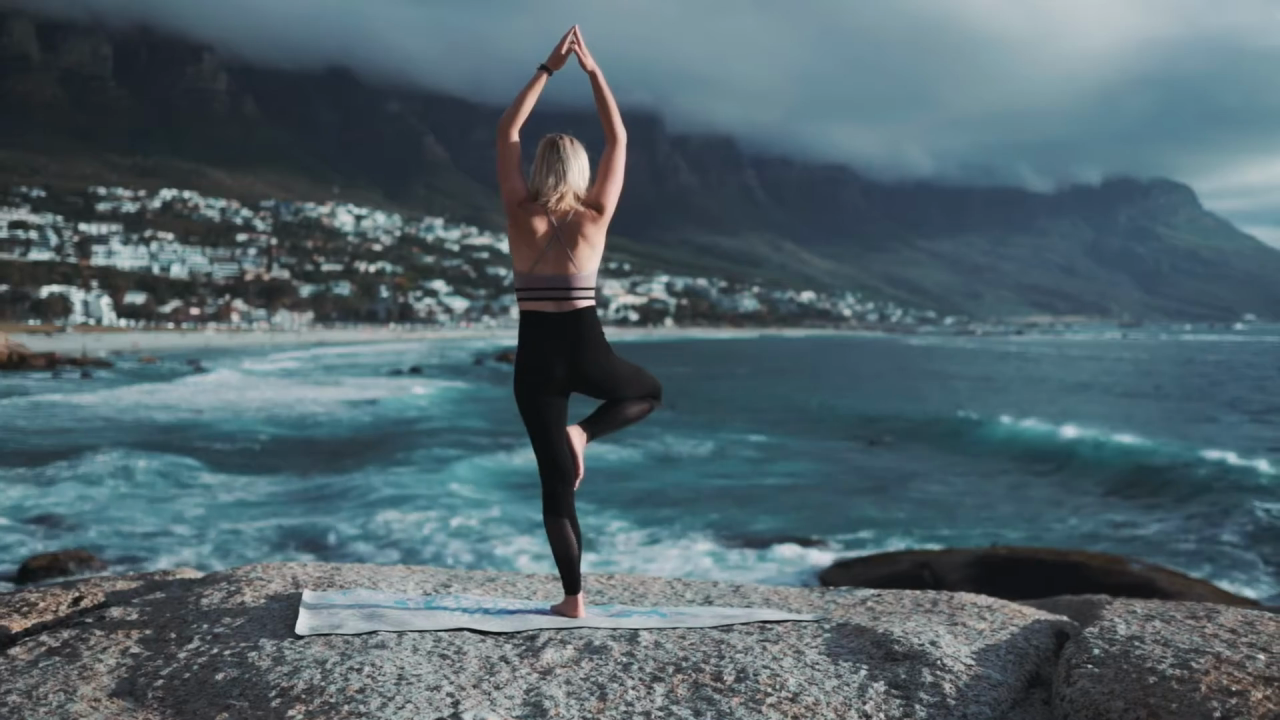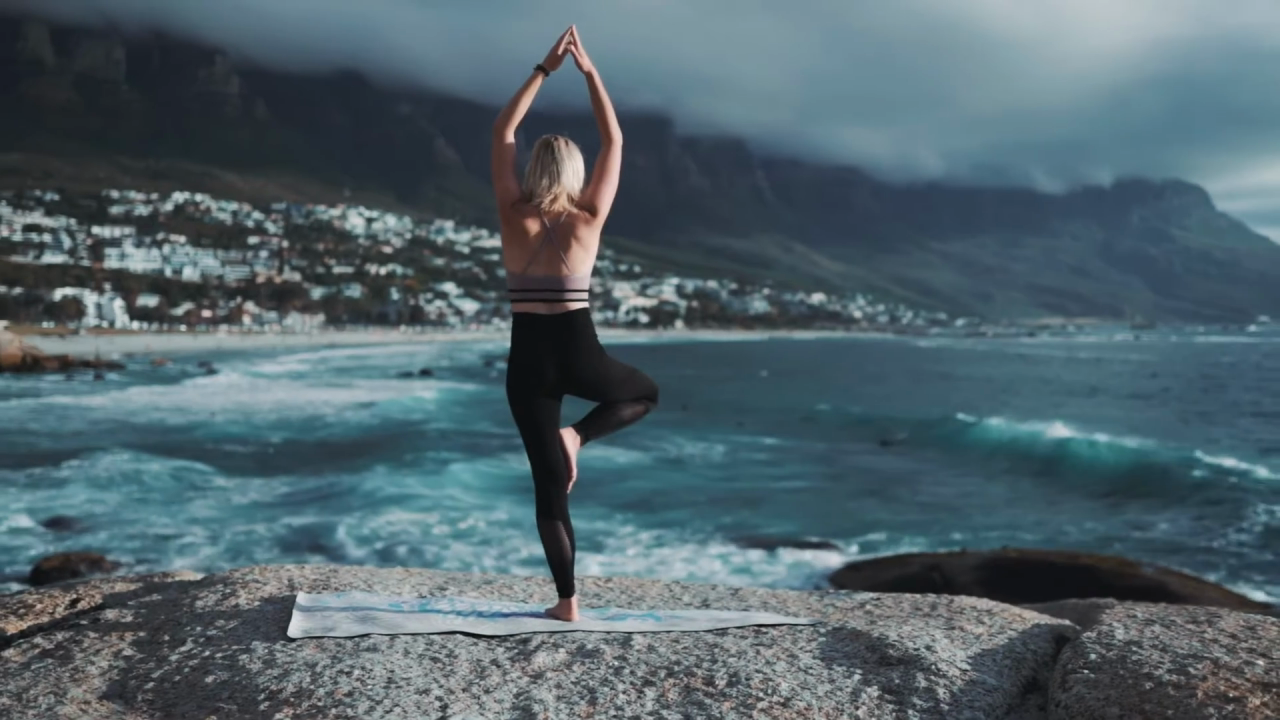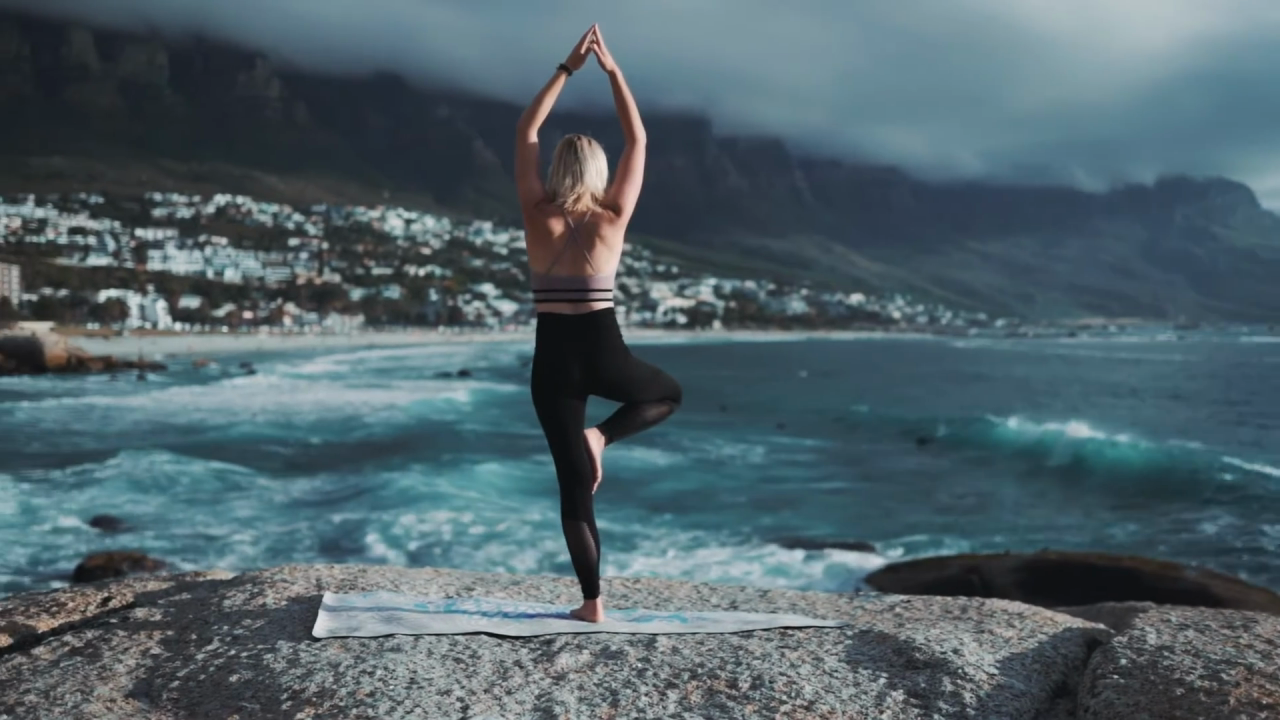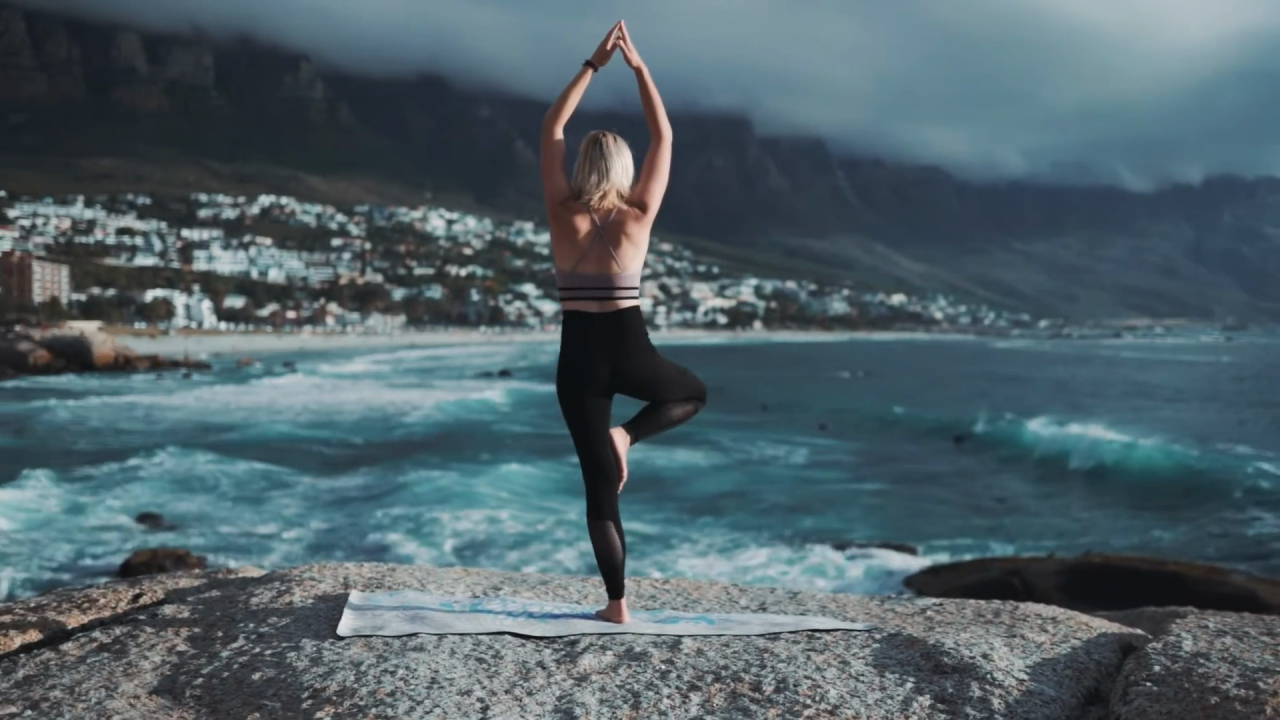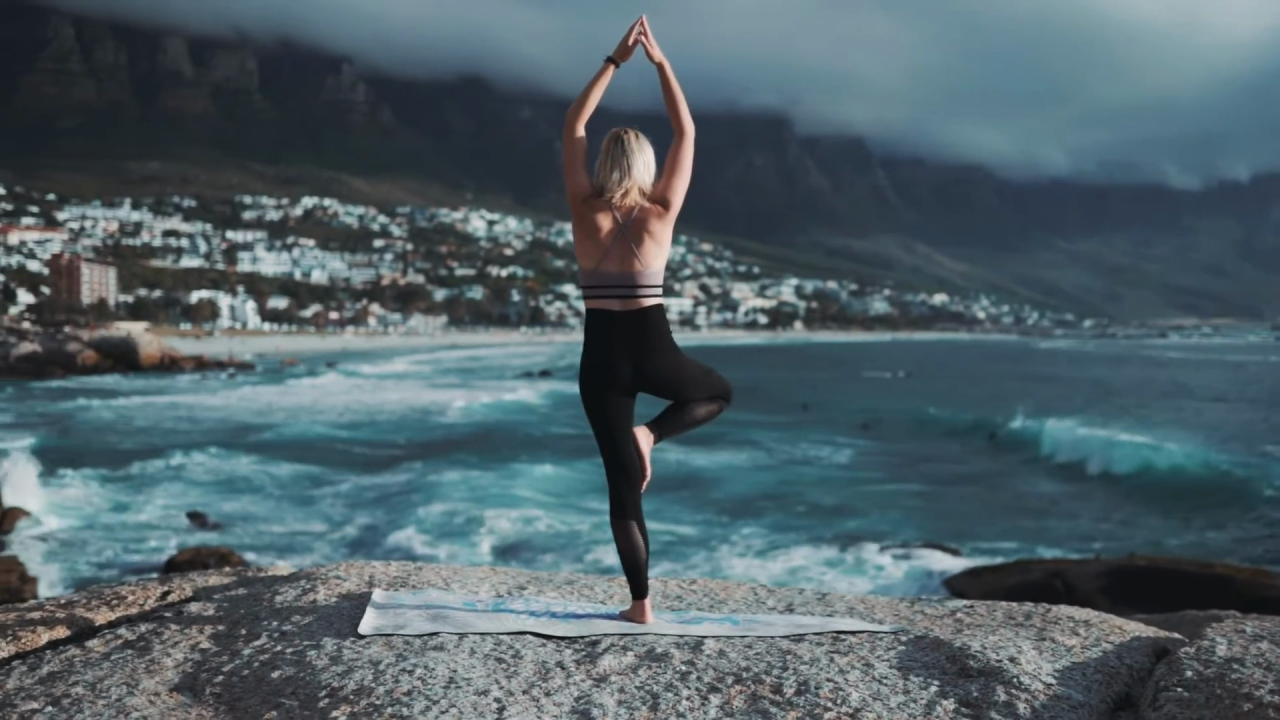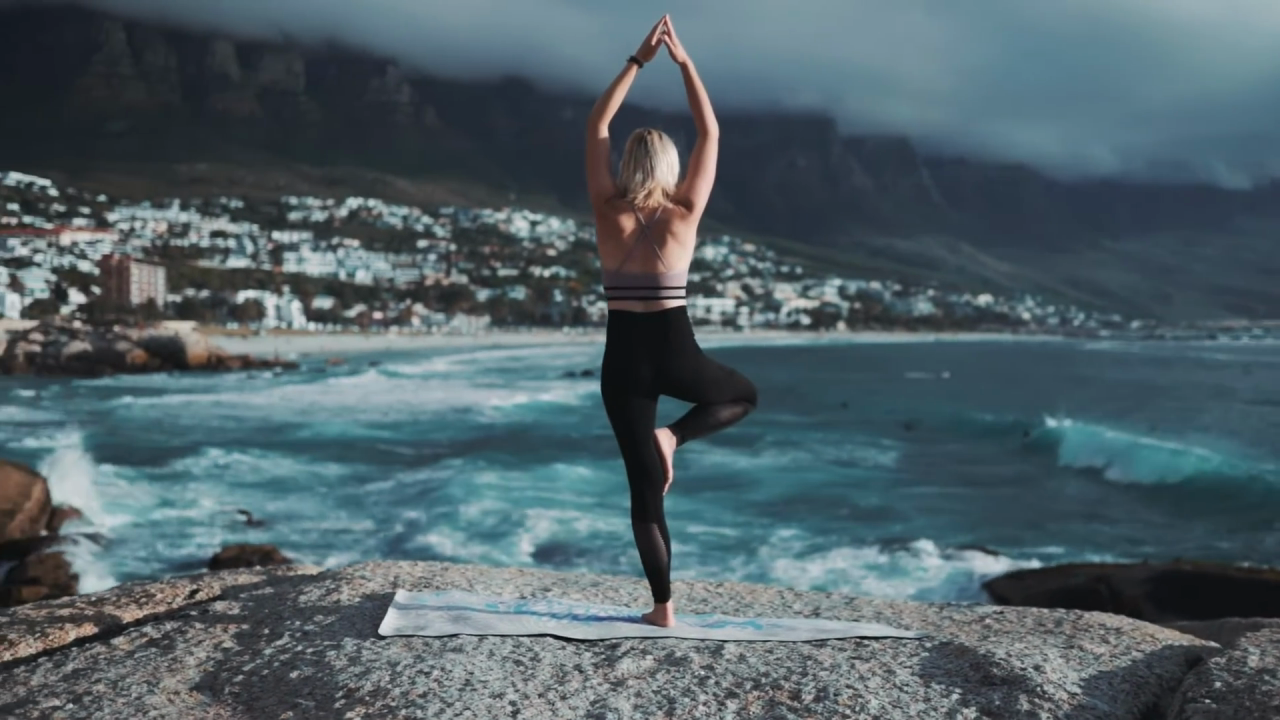
dt=0.5s
person 1, frame 1
left shoulder: (520, 215)
right shoulder: (595, 217)
left elbow: (507, 132)
right elbow: (618, 138)
left wrist: (547, 69)
right wrist: (591, 68)
left hip: (536, 359)
right hip: (586, 353)
left knee: (556, 484)
right knee: (649, 391)
left ankle: (573, 599)
right ankle: (583, 433)
person 1, frame 2
left shoulder: (513, 217)
right shoulder: (588, 219)
left elbow: (502, 133)
right elbow: (613, 139)
left wrist: (545, 69)
right wrist: (587, 69)
left hip: (528, 360)
right hip: (579, 355)
left knee: (549, 487)
right knee: (645, 392)
left ankle: (567, 601)
right ankle: (578, 434)
person 1, frame 3
left shoulder: (537, 216)
right shoulder: (612, 219)
left elbow: (526, 132)
right elbow: (637, 139)
left wrist: (567, 68)
right wrist: (611, 68)
left hip: (553, 360)
right hip: (603, 355)
left knee: (574, 488)
right knee: (669, 393)
left ankle: (592, 604)
right ankle: (602, 436)
person 1, frame 4
left shoulder: (563, 214)
right shoulder: (639, 217)
left elbow: (552, 129)
right elbow: (664, 136)
left wrist: (593, 64)
right wrist: (638, 66)
left hip: (579, 359)
right hip: (630, 353)
left knee: (599, 487)
right knee: (694, 392)
left ankle: (617, 605)
right ankle: (628, 435)
person 1, frame 5
left shoulder: (585, 212)
right shoulder: (661, 213)
left elbow: (573, 126)
right elbow: (686, 132)
left wrist: (615, 60)
right wrist: (659, 60)
left hip: (602, 358)
right hip: (653, 352)
left knee: (623, 487)
right knee: (718, 392)
left ankle: (641, 606)
right ankle: (652, 434)
person 1, frame 6
left shoulder: (607, 213)
right shoulder: (684, 215)
left elbow: (596, 127)
right elbow: (710, 132)
left wrist: (638, 61)
right wrist: (683, 61)
left hip: (623, 360)
right hip: (675, 354)
left knee: (645, 490)
right knee: (744, 395)
left ankle: (663, 608)
right ankle: (674, 436)
